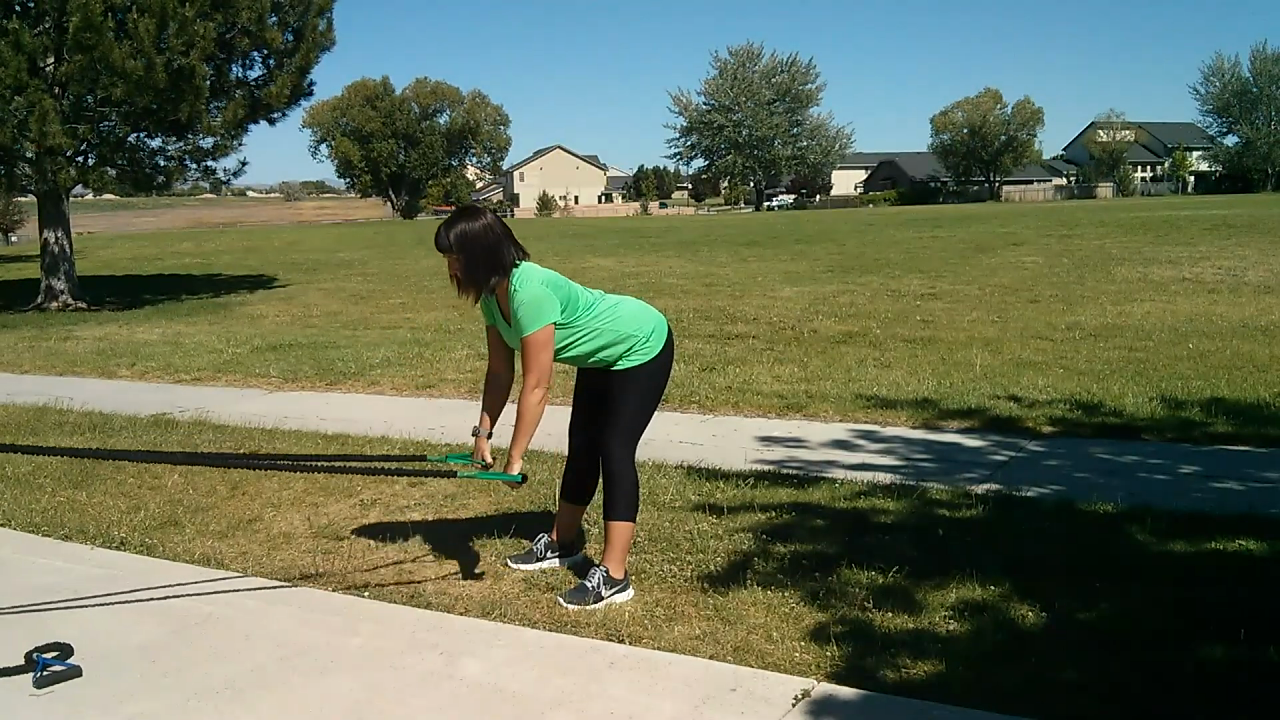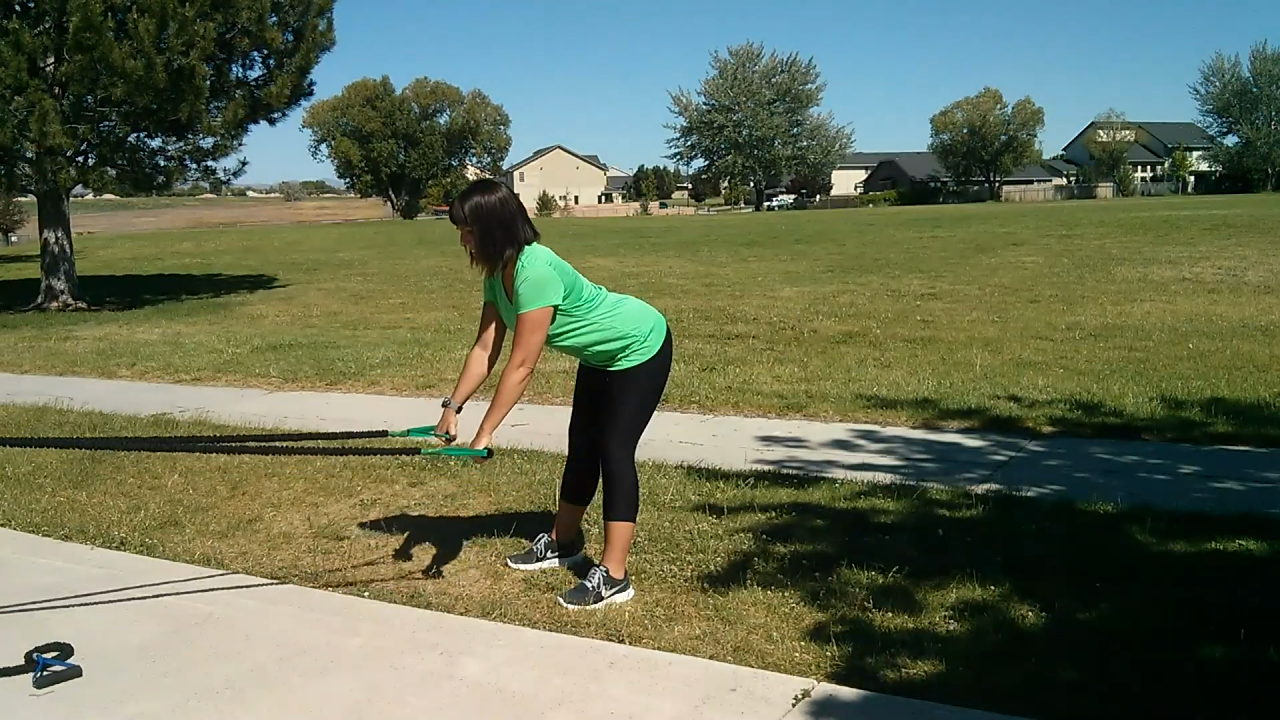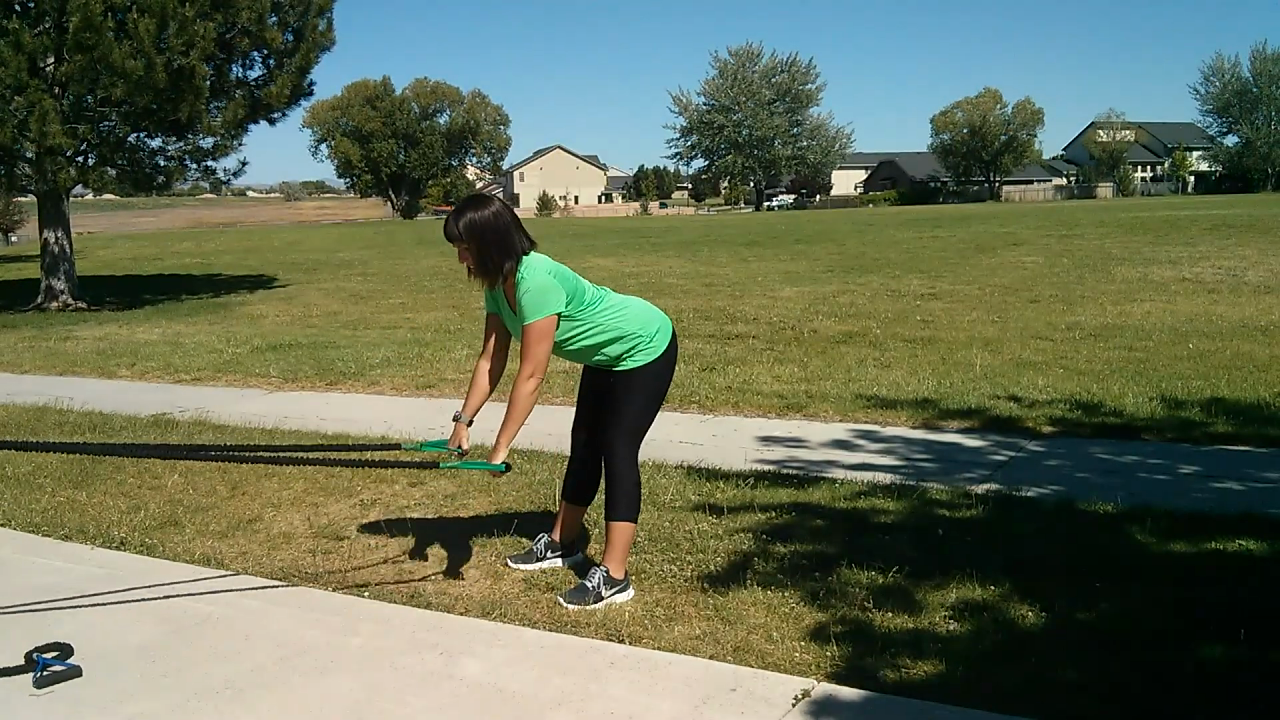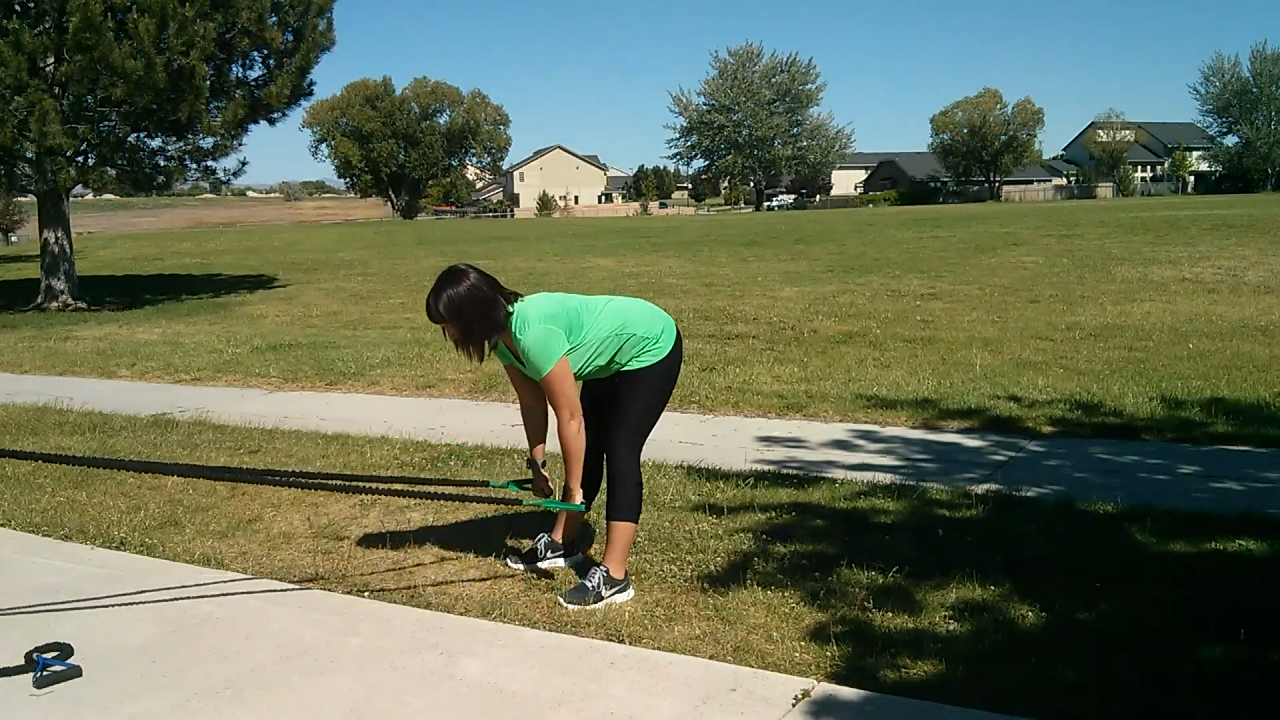
dt=0.5s
person 1, frame 1
left shoulder: (530, 292)
right shoulder: (493, 294)
left elbow: (536, 388)
right elbow: (499, 373)
left wrist: (514, 458)
right wrist: (482, 435)
left hip: (641, 347)
right hip: (601, 357)
left knee: (614, 450)
right knee: (582, 446)
left ankle: (614, 577)
right ankle: (564, 542)
person 1, frame 2
left shoulder: (536, 273)
right shoulder: (498, 275)
left elbow: (521, 367)
right elbow: (485, 350)
left wrist: (485, 433)
right wrist: (453, 407)
left hip: (639, 347)
right hip: (600, 355)
left knee: (614, 451)
right knee: (582, 446)
left ankle: (614, 576)
right ankle: (564, 542)
person 1, frame 3
left shoulder: (536, 282)
right shoulder: (498, 285)
left elbow: (530, 377)
right elbow: (490, 361)
left wrist: (501, 447)
right wrist: (463, 420)
left hip: (644, 348)
right hip: (606, 355)
left knee: (618, 451)
right knee: (584, 445)
left ankle: (614, 577)
right ankle: (562, 543)
person 1, frame 4
left shoulder: (533, 332)
right shoulder: (501, 332)
left elbow: (570, 418)
right elbow: (532, 402)
left wrist: (575, 489)
right wrist: (537, 465)
left hip: (649, 347)
right hip: (611, 359)
left knee: (620, 451)
right knee: (587, 448)
left ankle: (613, 578)
right ankle: (561, 543)
